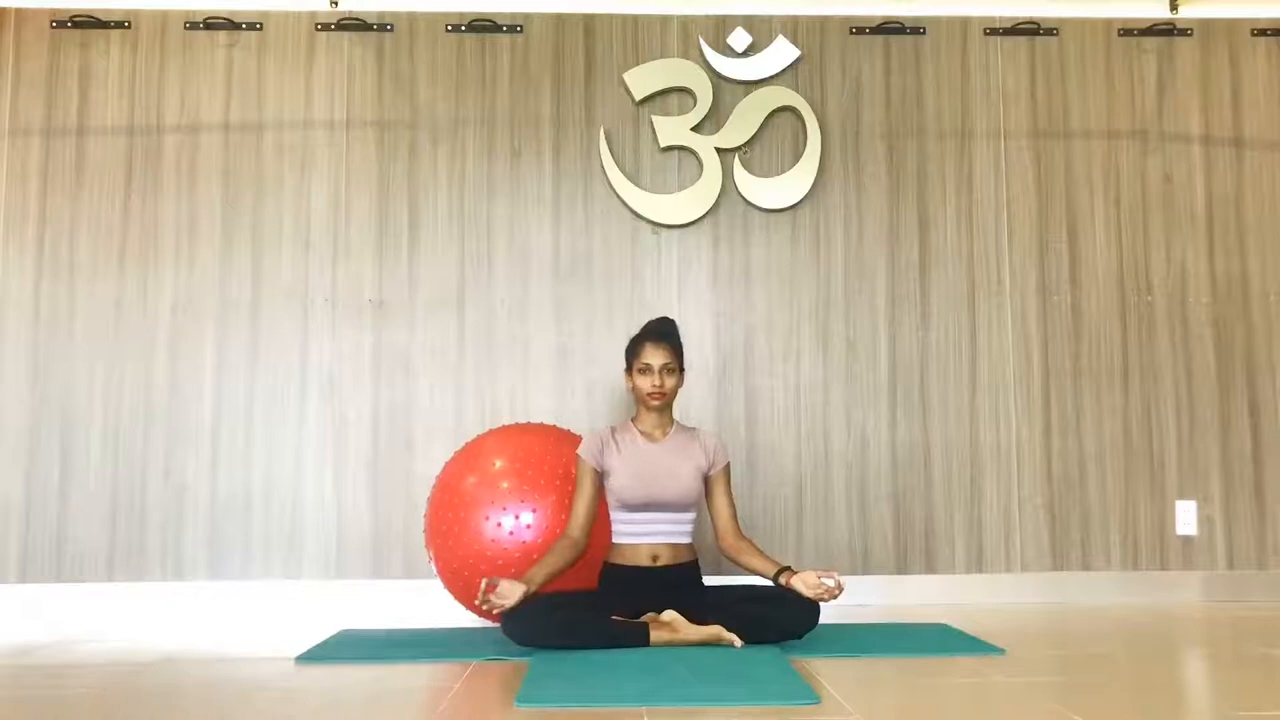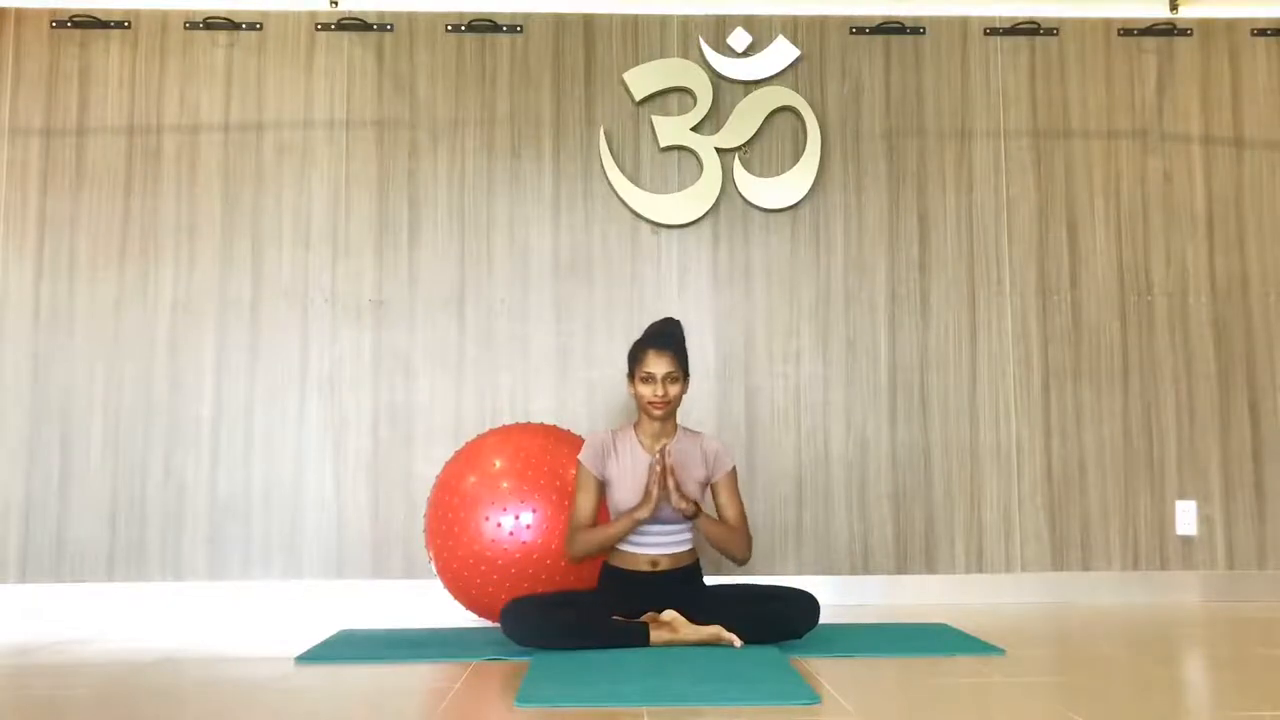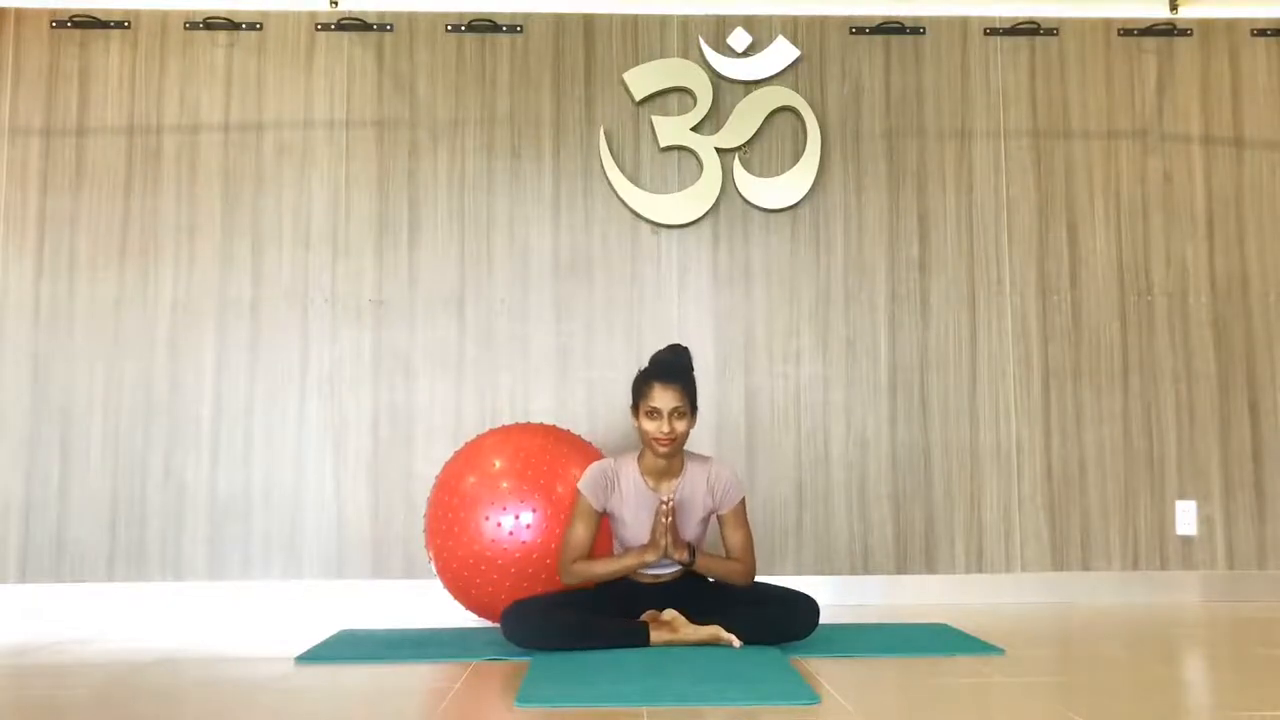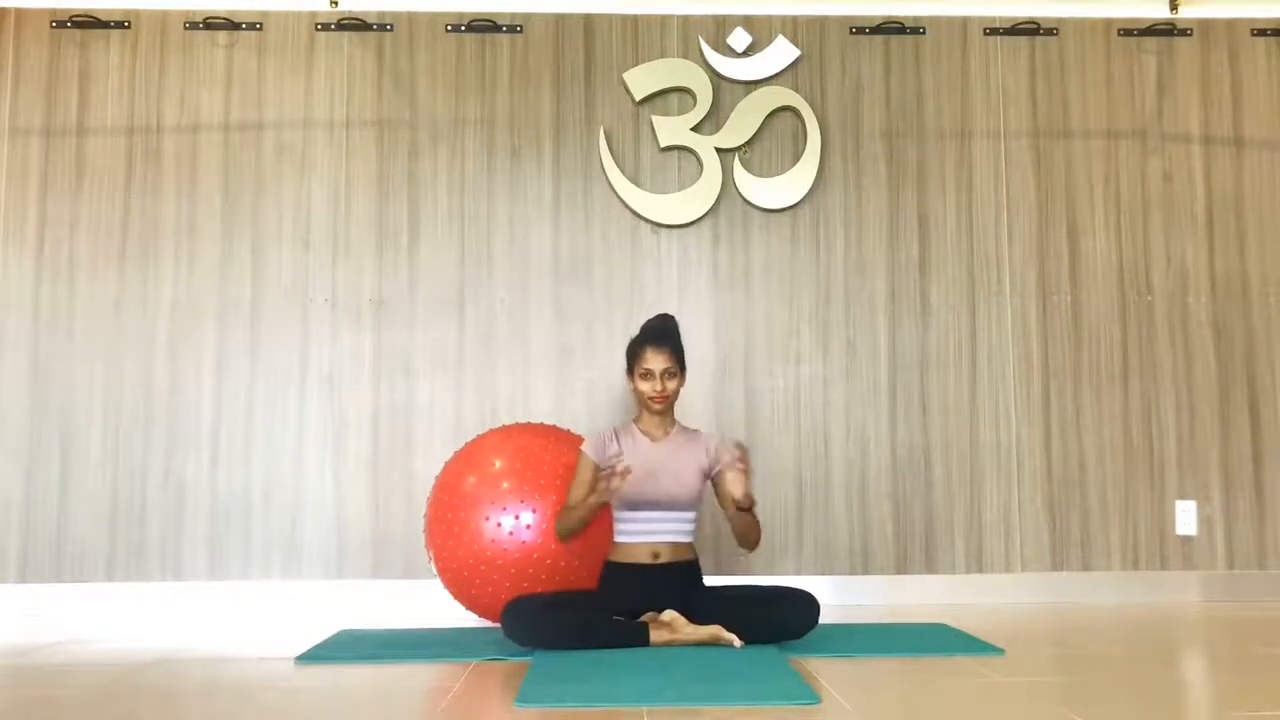
dt=1s
person 1, frame 1
left shoulder: (706, 446)
right shoulder: (600, 444)
left elbow: (730, 537)
right elbow: (574, 537)
left wrist: (788, 576)
right wrist: (526, 584)
left hip: (686, 588)
right hip: (618, 588)
left knee: (800, 609)
right knee: (520, 619)
left ankle: (636, 629)
right ankle: (675, 633)
person 1, frame 2
left shoulder: (709, 450)
right shoulder: (601, 447)
left elbow: (741, 550)
right elbow: (576, 546)
left wrist: (688, 506)
right wrist: (641, 510)
left hip: (687, 589)
right hip: (619, 589)
left knee: (802, 608)
right knee: (518, 618)
left ankle: (640, 627)
right ankle: (671, 633)
person 1, frame 3
left shoulder: (718, 478)
right shoulder: (603, 476)
left elbow: (744, 572)
right elbow: (570, 570)
left wrist: (683, 552)
right wrist: (647, 552)
left hip: (690, 593)
right hip: (621, 595)
left knee: (802, 611)
right knee: (519, 620)
left ankle: (649, 627)
right ankle: (668, 633)
person 1, frame 4
left shoulder: (707, 447)
right shoulder: (603, 445)
left elbow: (748, 541)
right elbow: (565, 528)
left wrist: (742, 500)
right wrist: (599, 496)
left hip: (686, 587)
right hip: (620, 586)
left knee: (801, 608)
right knee: (518, 616)
left ankle: (638, 628)
right ankle: (667, 633)
